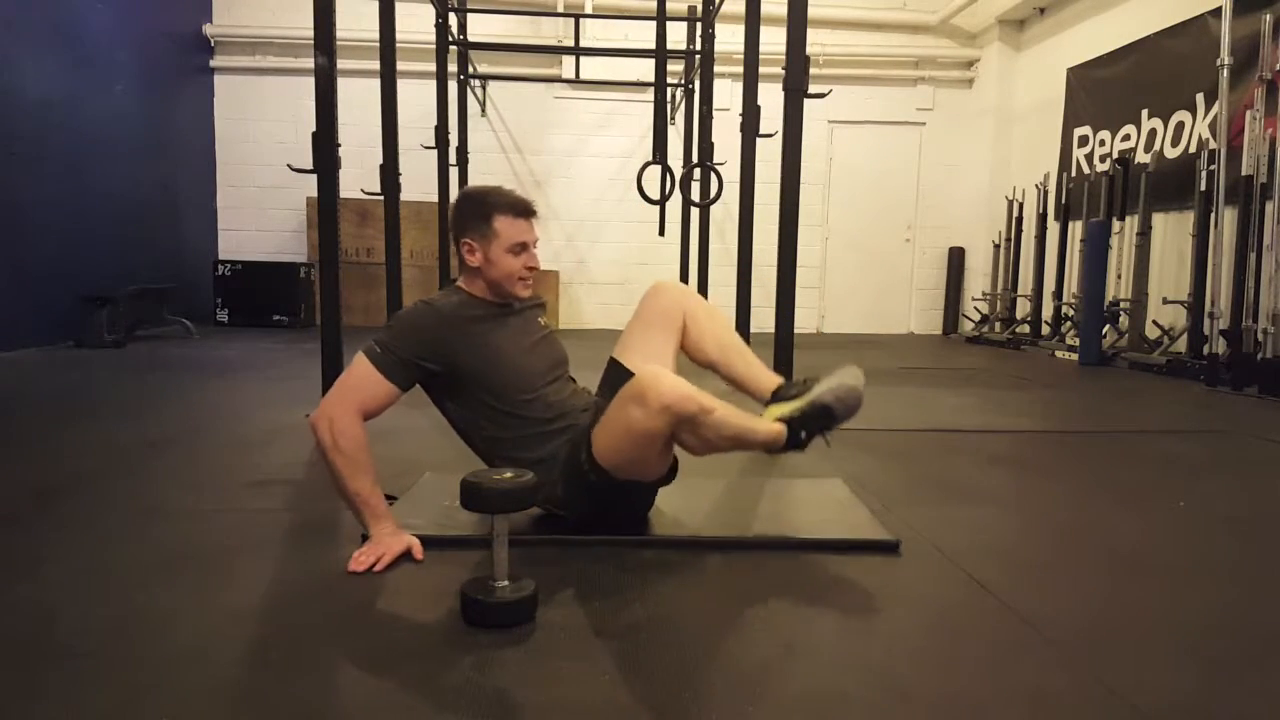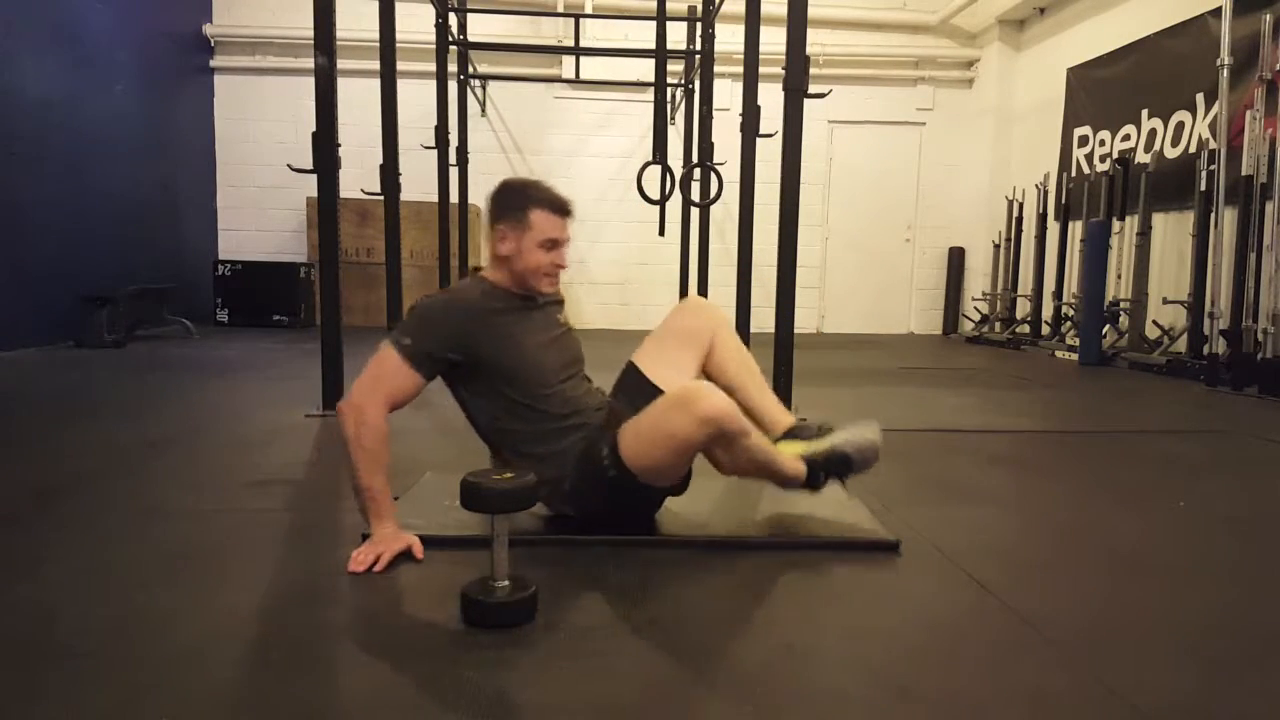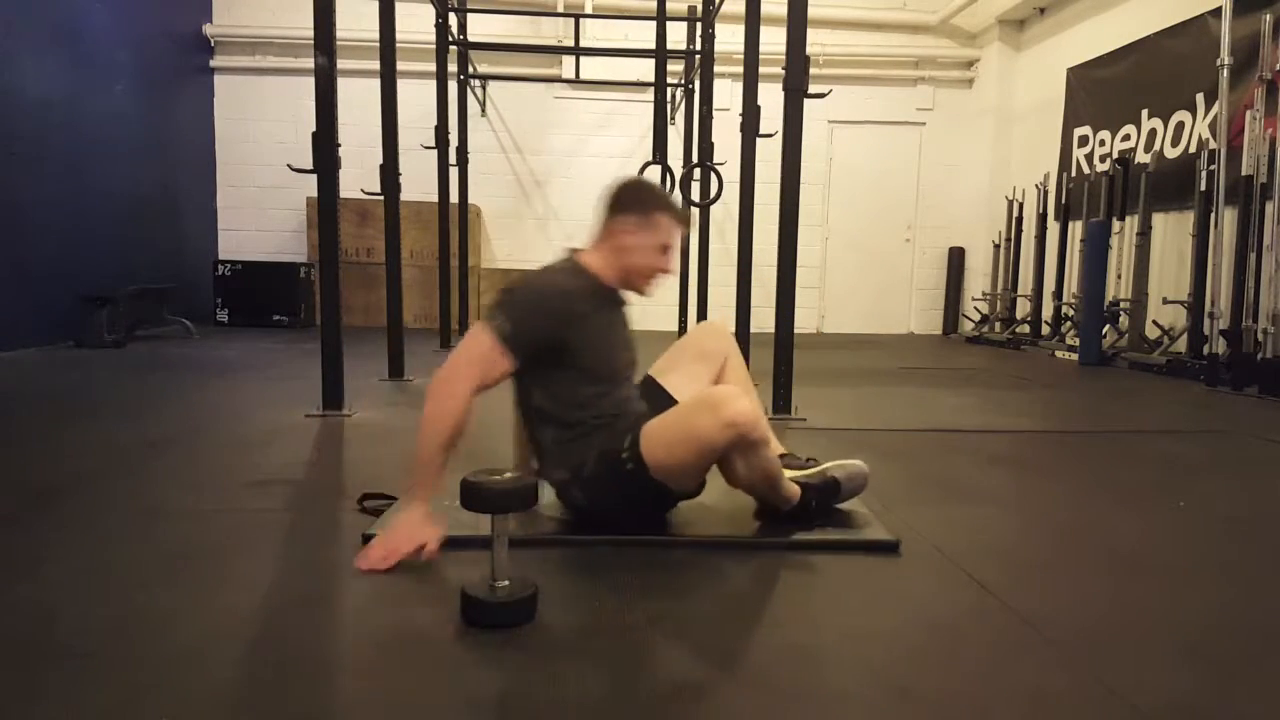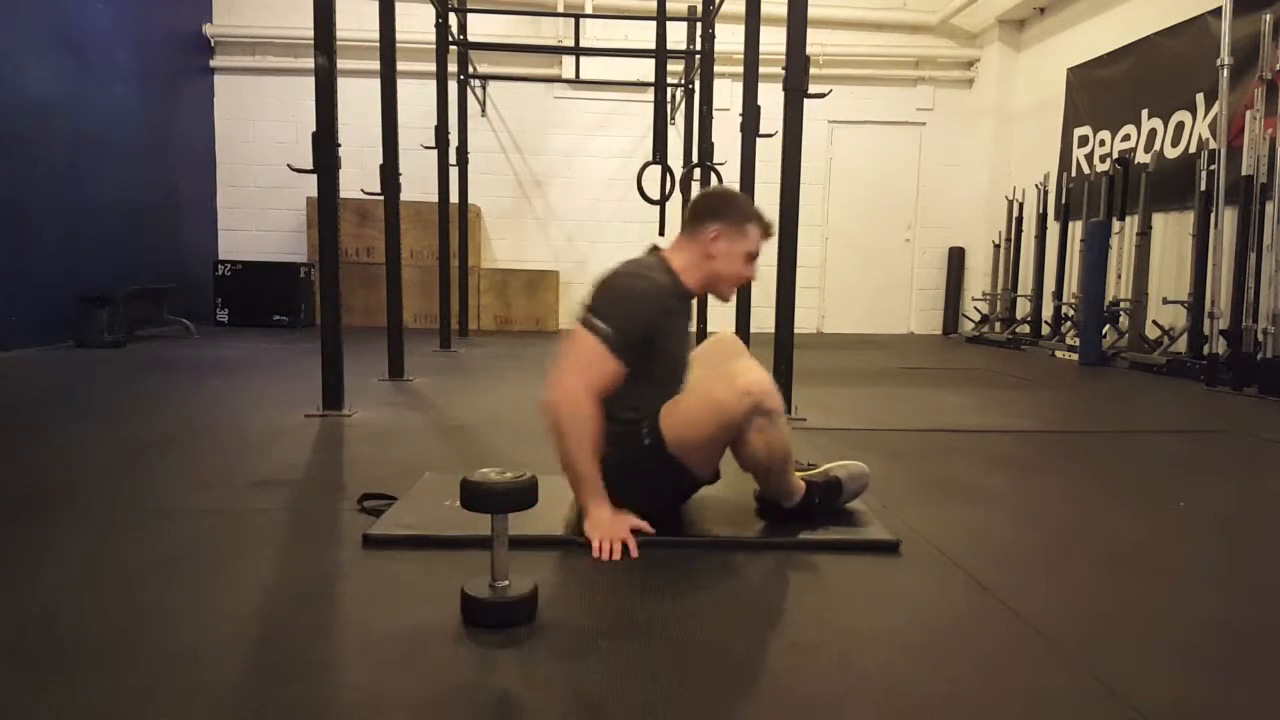
dt=0.2s
person 1, frame 1
left shoulder: (522, 301)
right shoulder: (433, 325)
right elbow: (334, 415)
right wrist: (382, 528)
left hip: (599, 430)
right hip: (576, 484)
left knee: (671, 298)
right knee: (657, 390)
left ankle: (783, 399)
right ankle: (784, 433)
person 1, frame 2
left shoulder: (541, 296)
right shoulder: (454, 314)
right elbow: (363, 404)
right wrist: (385, 524)
left hip: (611, 430)
right hip: (585, 485)
left knee: (699, 315)
right knee: (702, 401)
left ankle: (788, 436)
right ankle: (798, 470)
person 1, frame 3
left shoulder: (601, 292)
right shoulder: (549, 295)
right elbow: (453, 385)
right wrist: (418, 508)
left hip: (617, 436)
right hip: (601, 483)
left knee: (714, 339)
right knee: (729, 409)
left ankle: (780, 463)
right ankle: (791, 500)
person 1, frame 4
left shoulder: (665, 285)
right shoulder: (641, 290)
right elbow: (564, 396)
right wrist: (596, 508)
left hip: (643, 455)
right hip: (629, 481)
left knee: (727, 347)
right knee: (748, 384)
left ankle: (779, 476)
right ankle: (795, 499)
